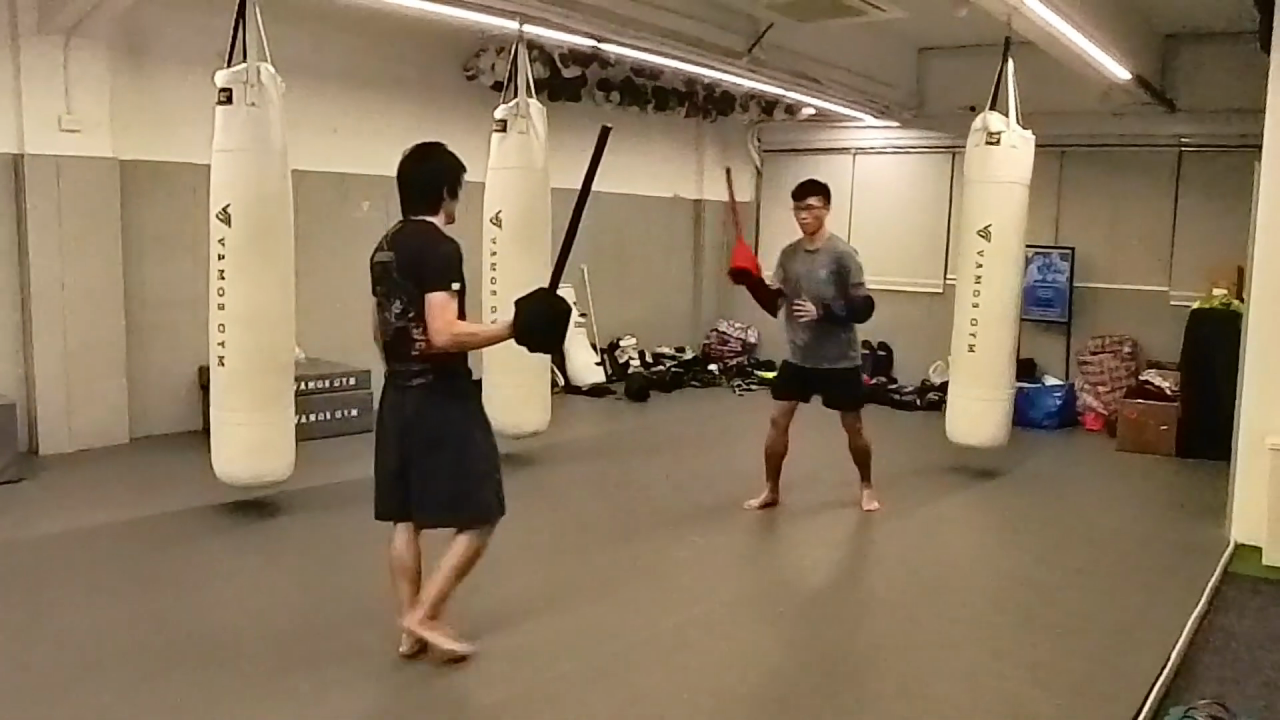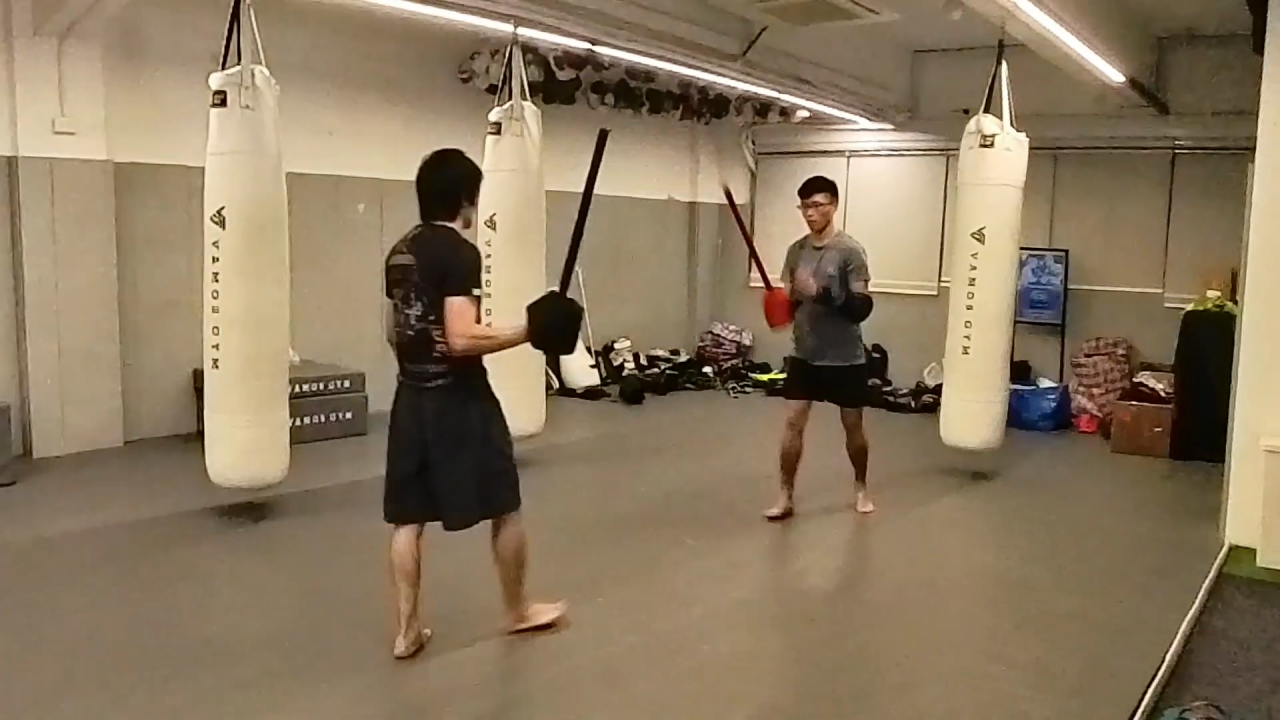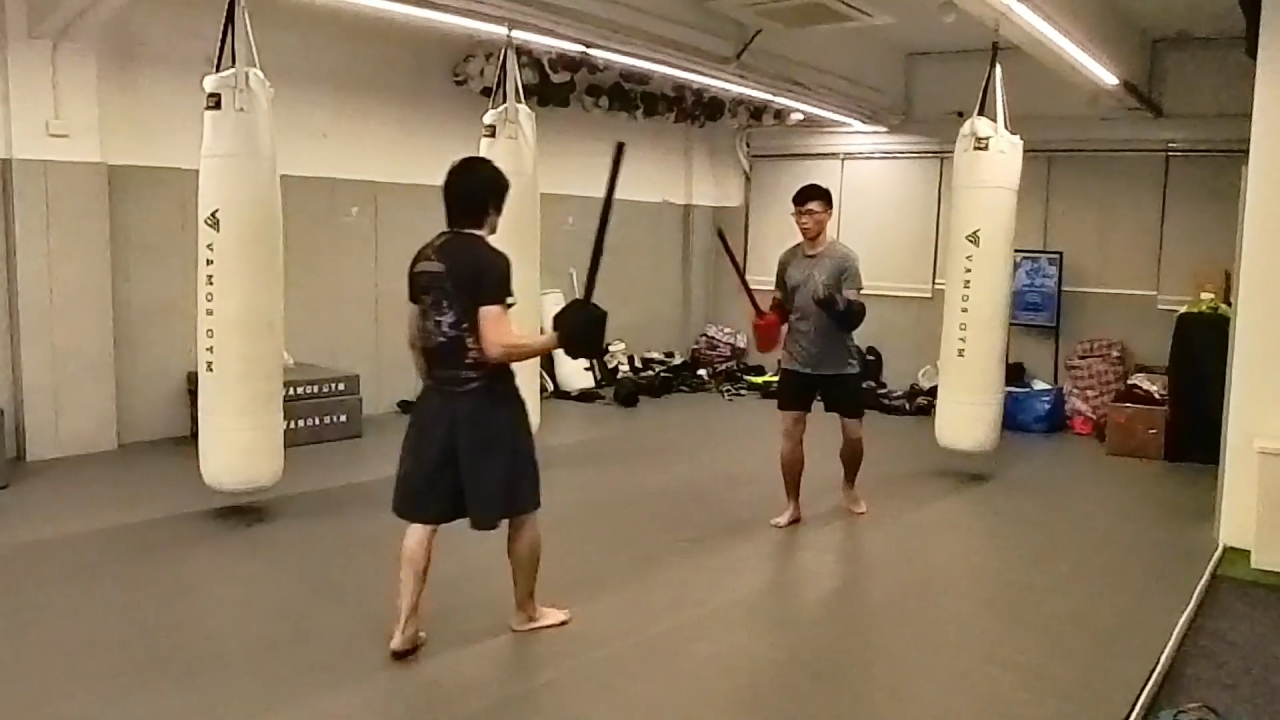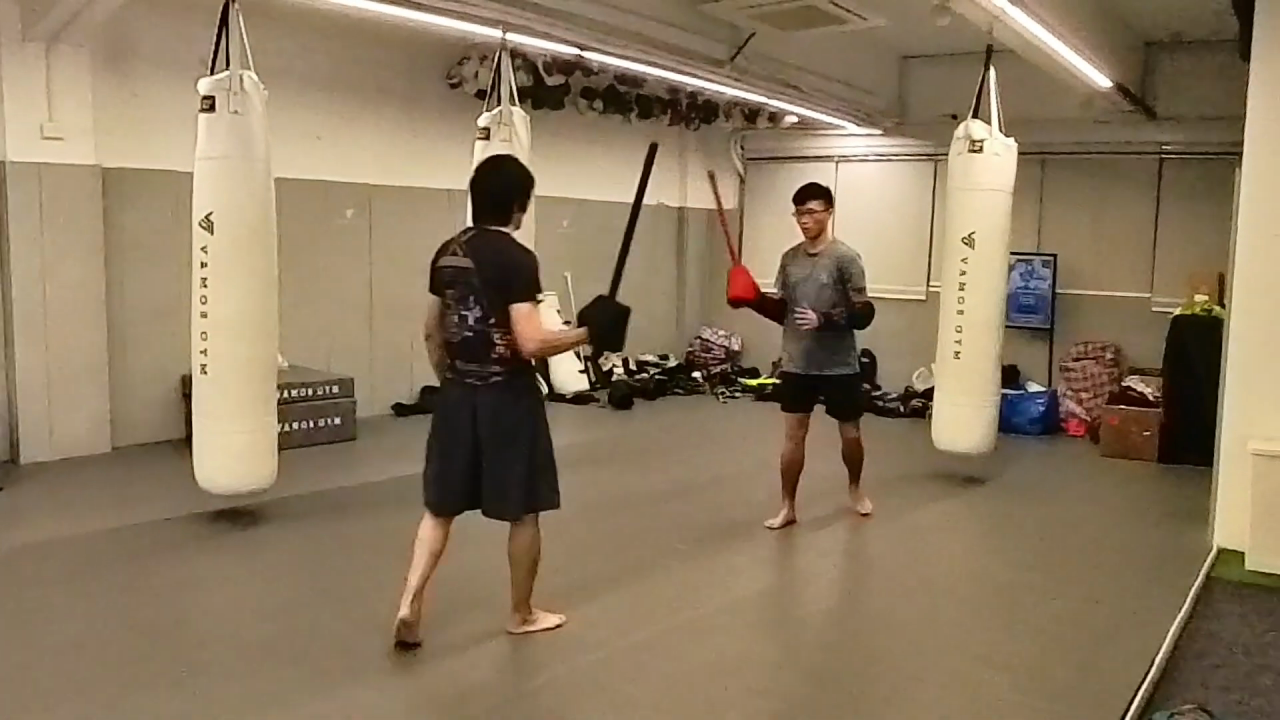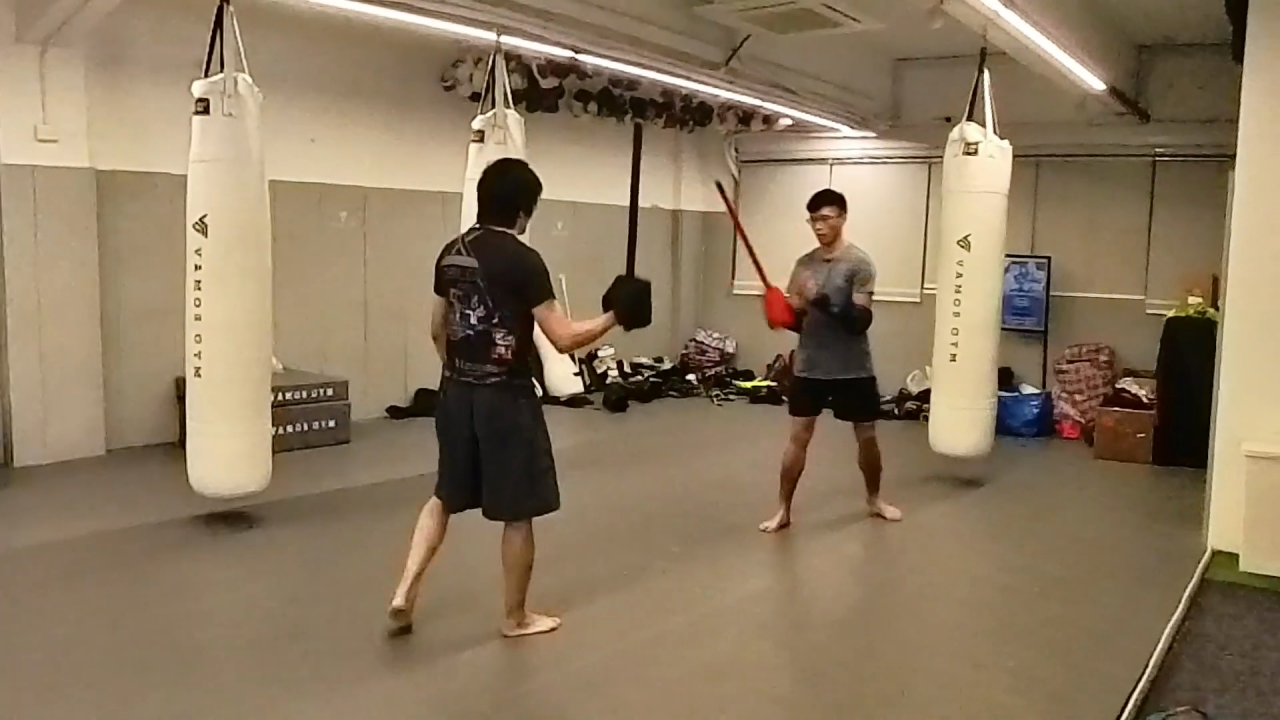
dt=0.2s
person 1, frame 1
left shoulder: (385, 247)
right shoulder: (441, 248)
right elbow: (444, 334)
right wrist: (513, 328)
left hip: (398, 396)
right hip: (442, 398)
left knee: (407, 515)
right knee: (478, 515)
left ankle: (411, 628)
right ankle: (426, 614)
person 1, frame 2
left shoulder: (400, 252)
right shoulder: (459, 252)
right elbow: (463, 338)
right wrist: (529, 331)
left hip: (411, 396)
right hip: (459, 399)
left knee: (408, 518)
right knee: (504, 507)
left ankle: (407, 629)
right ankle: (518, 610)
person 1, frame 3
left shoulder: (424, 259)
right shoulder: (489, 261)
right elbow: (498, 347)
right wrist: (558, 338)
left hip: (437, 401)
right hip: (487, 402)
left knee: (423, 516)
right knee: (521, 510)
left ankle: (406, 626)
right ankle: (526, 610)
person 1, frame 4
left shoulder: (447, 254)
right shoulder: (516, 258)
left elbow: (432, 332)
right elbow: (531, 344)
right wrist: (587, 332)
left hip: (457, 394)
right hip: (508, 397)
left knee: (441, 506)
right knee: (525, 510)
left ankle: (410, 603)
right ankle: (522, 614)
person 1, frame 5
left shoulder: (452, 253)
right shoulder: (523, 260)
right elbow: (564, 338)
right wrist: (615, 315)
left hip: (456, 393)
right hip: (505, 398)
left knee: (446, 495)
right knee: (518, 512)
left ankle: (406, 590)
right ankle: (515, 617)
person 2, frame 1
left shoulder: (843, 254)
right shoulder: (789, 254)
left elbow: (863, 308)
right elbow: (774, 303)
left wrist: (823, 312)
right wrist: (751, 282)
left hip: (839, 360)
right hip: (798, 358)
left knee: (853, 427)
right knee: (778, 422)
left ankle: (866, 487)
right ankle: (771, 490)
person 2, frame 2
left shoulder: (850, 251)
right shoulder: (796, 250)
left elbow: (861, 307)
left wrist: (820, 292)
left hip: (845, 357)
right hip: (804, 354)
left knee: (853, 425)
right knee: (793, 422)
left ankle: (861, 487)
right ankle: (786, 497)
person 2, frame 3
left shoulder: (844, 259)
right shoulder: (788, 259)
left elbow: (854, 316)
left wrist: (825, 299)
right wrist: (768, 322)
left hip: (839, 365)
right hip: (796, 364)
left knee: (853, 434)
right knee: (791, 433)
left ankle: (848, 488)
right ankle: (792, 506)
person 2, frame 4
left shoulder: (846, 258)
right shoulder: (790, 258)
left elbow: (863, 314)
right elbow: (781, 310)
left wrist: (825, 320)
right wrist: (753, 301)
left hip: (840, 366)
right hip: (796, 365)
left knee: (851, 435)
right knee: (794, 434)
left ankle: (855, 488)
right ankle: (787, 507)
person 2, frame 5
left shoulder: (859, 263)
right shoulder: (805, 263)
left elbow: (860, 320)
right elbow: (797, 317)
left wrist: (820, 298)
left hip: (853, 370)
right hip: (809, 368)
left knee: (867, 437)
right knee: (798, 437)
left ankle: (874, 498)
right ankle: (783, 510)
